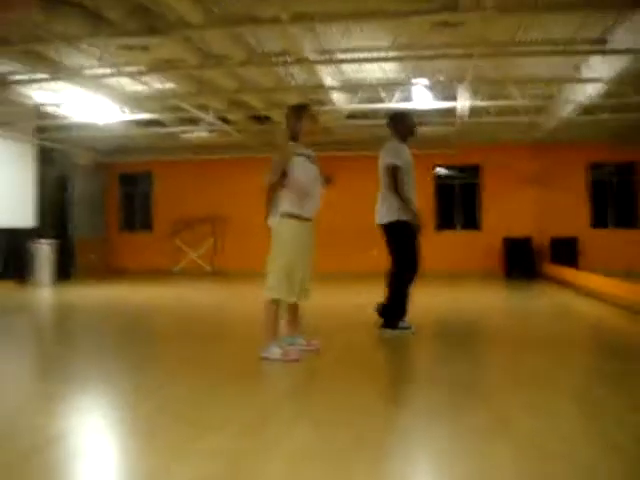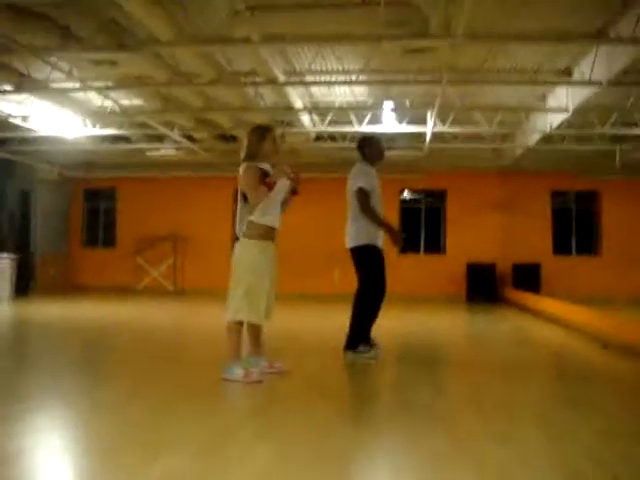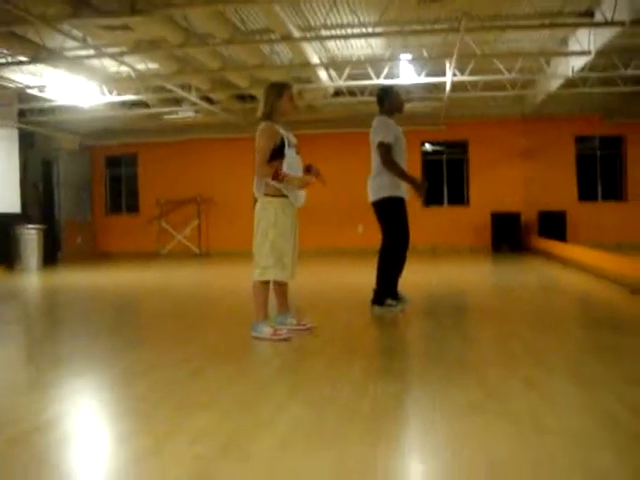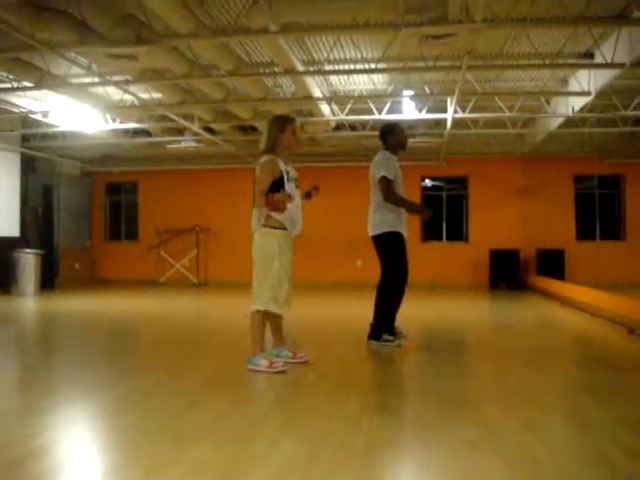
dt=0.5s
person 1, frame 1
left shoulder: (308, 154)
right shoulder: (288, 151)
right elbow: (271, 179)
left wrist: (324, 180)
right wrist: (286, 184)
left hip: (305, 225)
right hip: (289, 224)
left knee: (297, 284)
right knee: (279, 283)
left ankle: (294, 335)
right ankle: (271, 344)
person 1, frame 2
left shoulder: (268, 171)
right shoulder: (251, 170)
left elbow: (277, 206)
right elbow: (255, 199)
left wrist: (290, 188)
right wrist: (275, 177)
left hip: (267, 246)
right hip: (251, 245)
left knee: (258, 304)
right knee: (242, 302)
left ankle: (256, 357)
right ankle: (233, 365)
person 1, frame 3
left shoulder: (284, 133)
right shoulder: (268, 130)
right elbow: (260, 169)
left wrist: (307, 171)
right wrist: (290, 180)
left hip: (287, 204)
right hip: (272, 204)
left knee: (282, 262)
right knee: (267, 261)
left ankle: (284, 315)
right ankle: (260, 323)
person 1, frame 4
left shoulder: (283, 165)
right shoulder: (269, 163)
right elbow: (259, 200)
left wrist: (307, 194)
right wrist: (277, 199)
left hip: (283, 236)
right hip: (271, 236)
left knee: (279, 295)
right knee: (265, 294)
left ankle: (279, 347)
right ankle: (256, 355)
person 2, frame 1
left shoulder: (401, 149)
right shoulder: (394, 148)
right elbow: (393, 184)
left wrist: (412, 214)
right wrist: (413, 212)
left hip: (402, 216)
right hip: (396, 217)
left knee: (406, 264)
right knee: (404, 265)
left ankle: (390, 311)
right ankle: (392, 317)
person 2, frame 2
left shoulder: (367, 172)
right shoulder: (362, 171)
right elbow: (364, 206)
left wrist: (387, 230)
right wrist: (389, 229)
left hip: (370, 240)
right hip: (364, 240)
left knee: (375, 289)
right knee: (370, 289)
left ankle: (362, 338)
right ankle: (355, 342)
person 2, frame 3
left shoulder: (389, 125)
right shoulder: (382, 124)
right elbow: (386, 160)
left wrist: (411, 182)
right wrist: (413, 182)
left hip: (392, 192)
right hip: (387, 193)
left knee: (399, 242)
right knee: (394, 243)
left ankle: (389, 292)
right ankle: (382, 297)
person 2, frame 4
left shoulder: (389, 160)
right shoulder: (384, 159)
right elbow: (387, 195)
left wrist: (412, 208)
right wrist: (416, 208)
left hip: (392, 227)
right hip: (386, 228)
left knee: (398, 277)
right knee: (392, 278)
left ankle: (386, 327)
right ankle: (378, 332)
